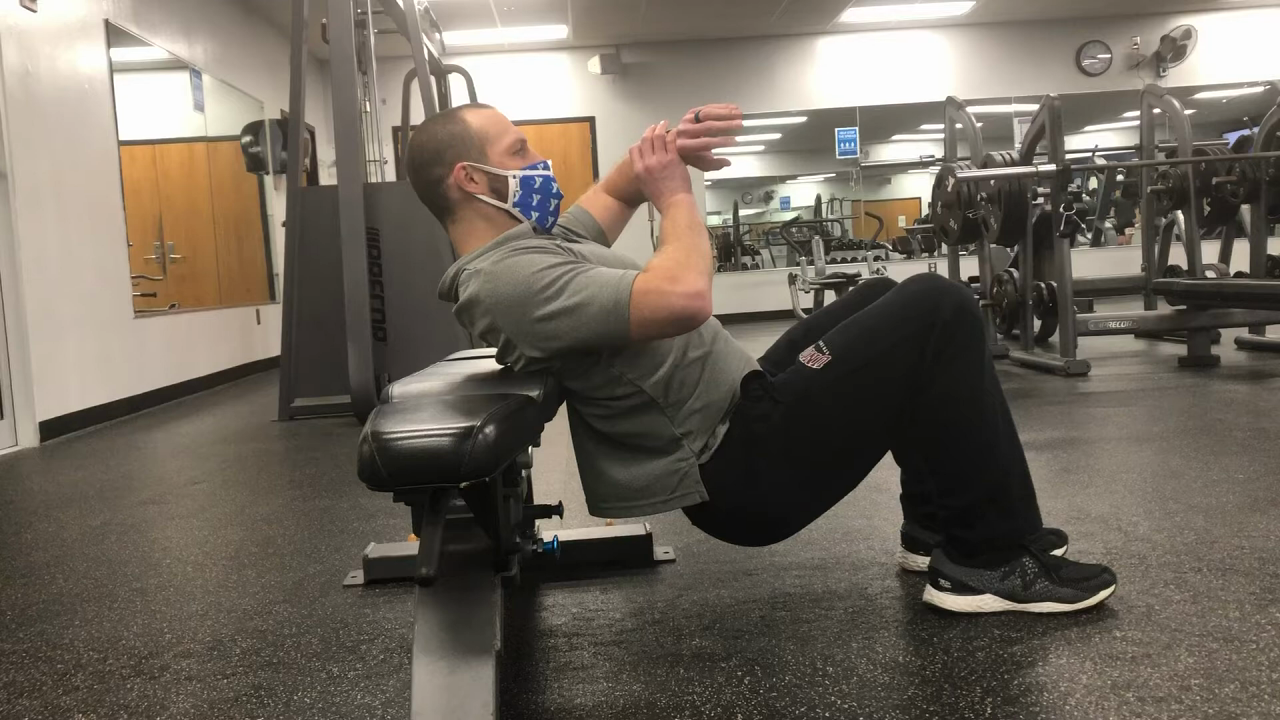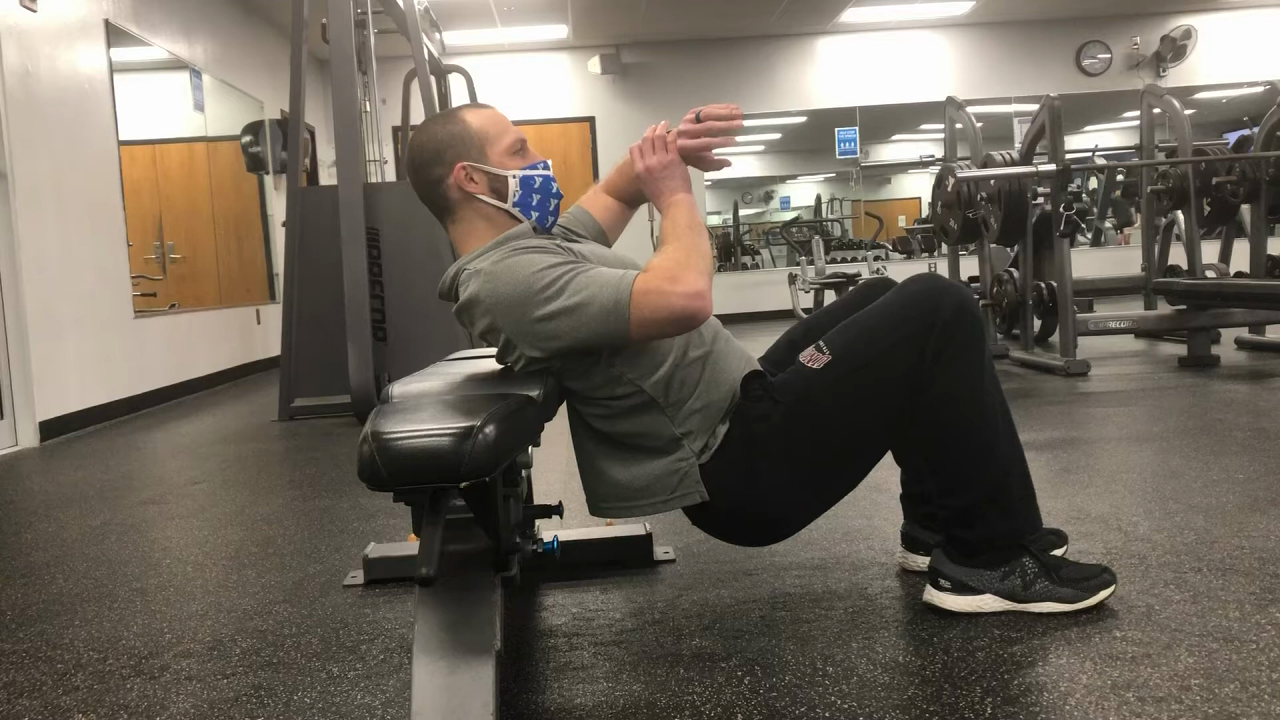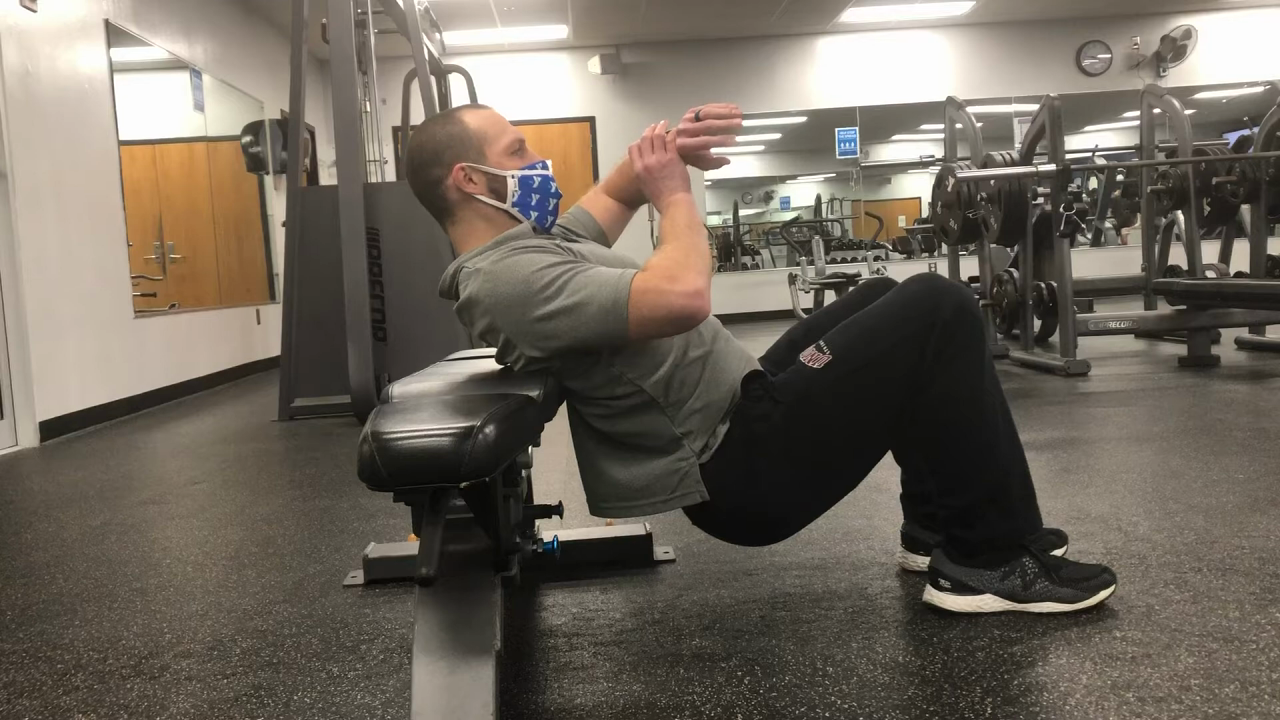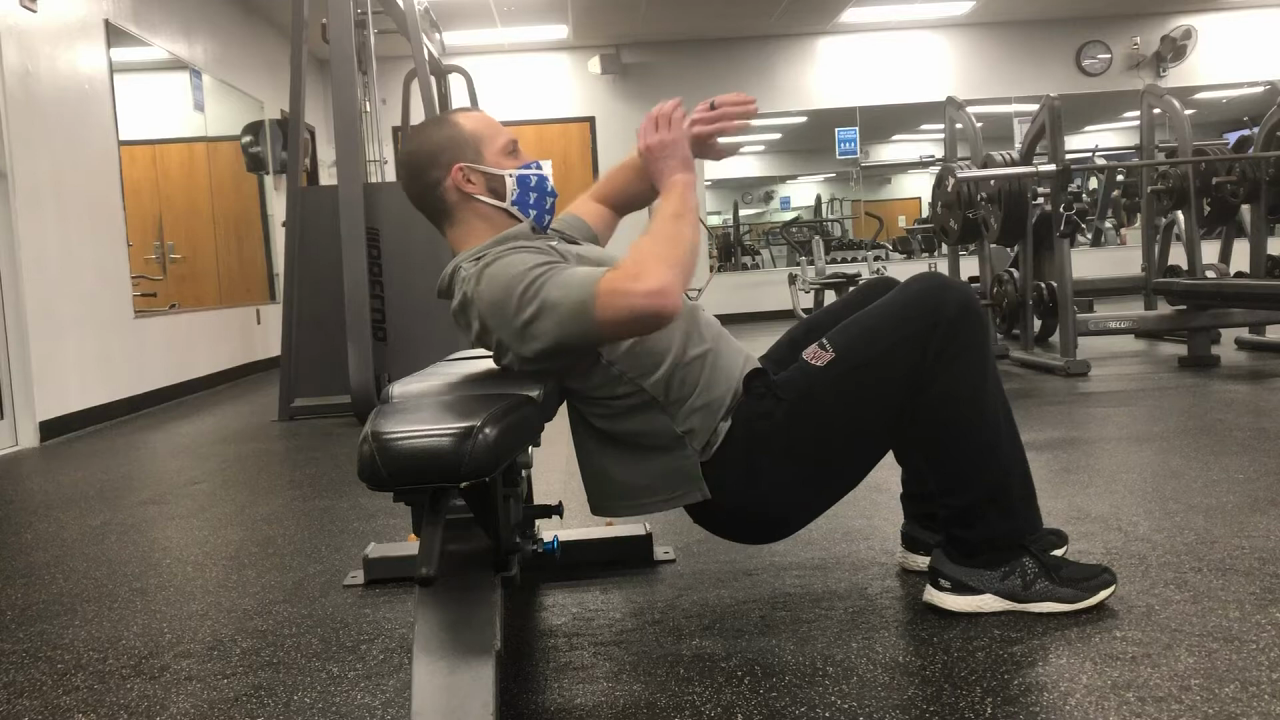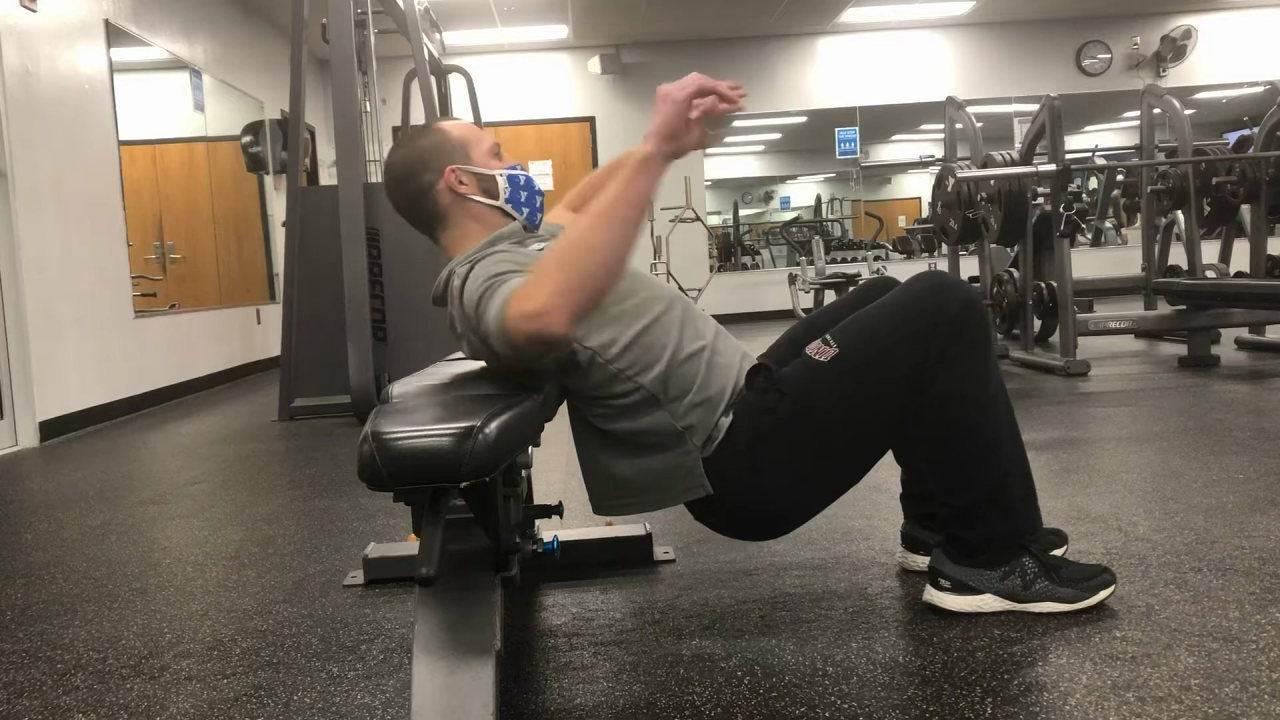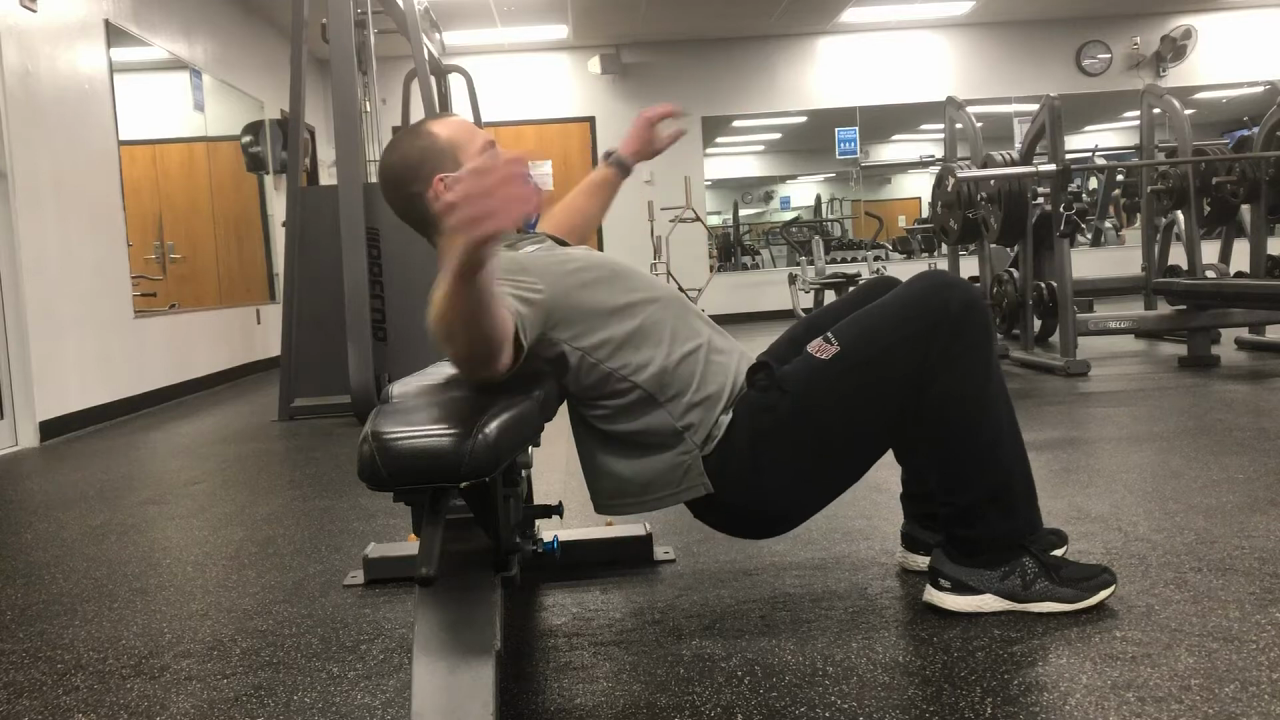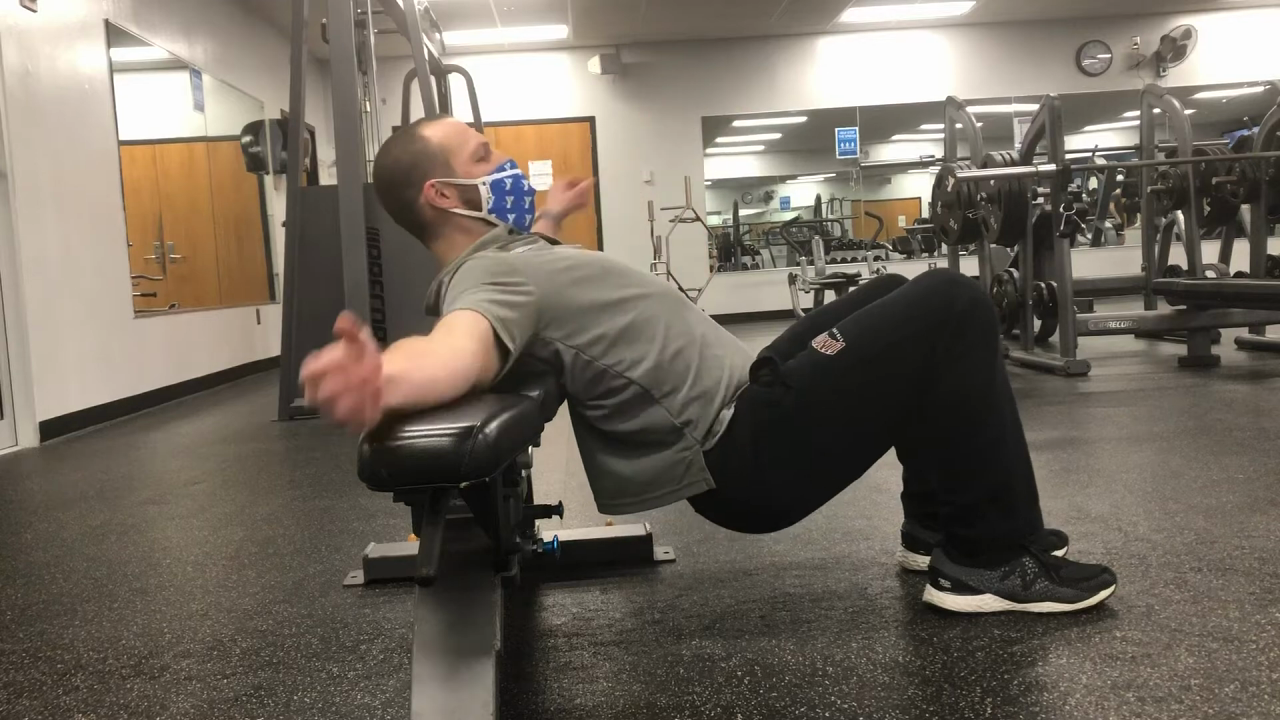
dt=0.2s
person 1, frame 1
left shoulder: (530, 244)
right shoulder: (512, 279)
left elbow: (616, 189)
right elbow: (684, 297)
left wrist: (671, 139)
right wrist: (676, 192)
left hip: (740, 415)
right hip: (745, 464)
left knee: (885, 299)
right knee: (936, 310)
left ankle: (936, 526)
right ankle: (989, 561)
person 1, frame 2
left shoulder: (531, 243)
right shoulder: (512, 278)
left elbow: (616, 188)
right elbow: (684, 297)
left wrist: (672, 141)
right wrist: (676, 191)
left hip: (739, 416)
right hip: (744, 466)
left knee: (887, 300)
right knee: (936, 309)
left ankle: (936, 527)
right ankle: (988, 560)
person 1, frame 3
left shoulder: (531, 242)
right shoulder: (510, 278)
left elbow: (618, 190)
right elbow: (683, 296)
left wrist: (671, 144)
right wrist: (675, 192)
left hip: (741, 412)
right hip: (743, 464)
left knee: (889, 299)
right knee: (937, 310)
left ankle: (937, 526)
right ankle: (991, 559)
person 1, frame 4
left shoulder: (526, 243)
right shoulder: (505, 278)
left elbow: (607, 198)
right elbow: (653, 294)
left wrist: (673, 143)
right wrist: (678, 176)
left hip: (740, 414)
right hip: (745, 462)
left knee: (889, 299)
right knee: (939, 309)
left ankle: (938, 527)
right ankle: (990, 561)
person 1, frame 5
left shoulder: (509, 248)
right shoulder: (490, 280)
left elbow: (579, 209)
right elbow: (547, 315)
left wrist: (664, 140)
right wrist: (654, 152)
left hip: (741, 414)
right hip: (745, 458)
left knee: (890, 298)
right knee: (942, 308)
left ankle: (939, 527)
right ankle: (990, 560)
person 1, frame 6
left shoulder: (517, 257)
right shoulder: (500, 275)
left elbow: (557, 229)
right elbow: (480, 347)
left wrist: (623, 160)
right wrist: (471, 245)
left hip: (741, 412)
right hip: (747, 456)
left knee: (891, 298)
right knee: (945, 307)
left ankle: (939, 527)
right ankle: (988, 561)
person 1, frame 7
left shoulder: (503, 250)
right shoulder: (485, 279)
right elbow: (453, 353)
left wrist: (557, 206)
right wrist: (376, 379)
left hip: (738, 400)
right hip: (747, 451)
left knee: (895, 297)
right knee: (949, 307)
left ankle: (940, 526)
right ankle: (988, 559)
